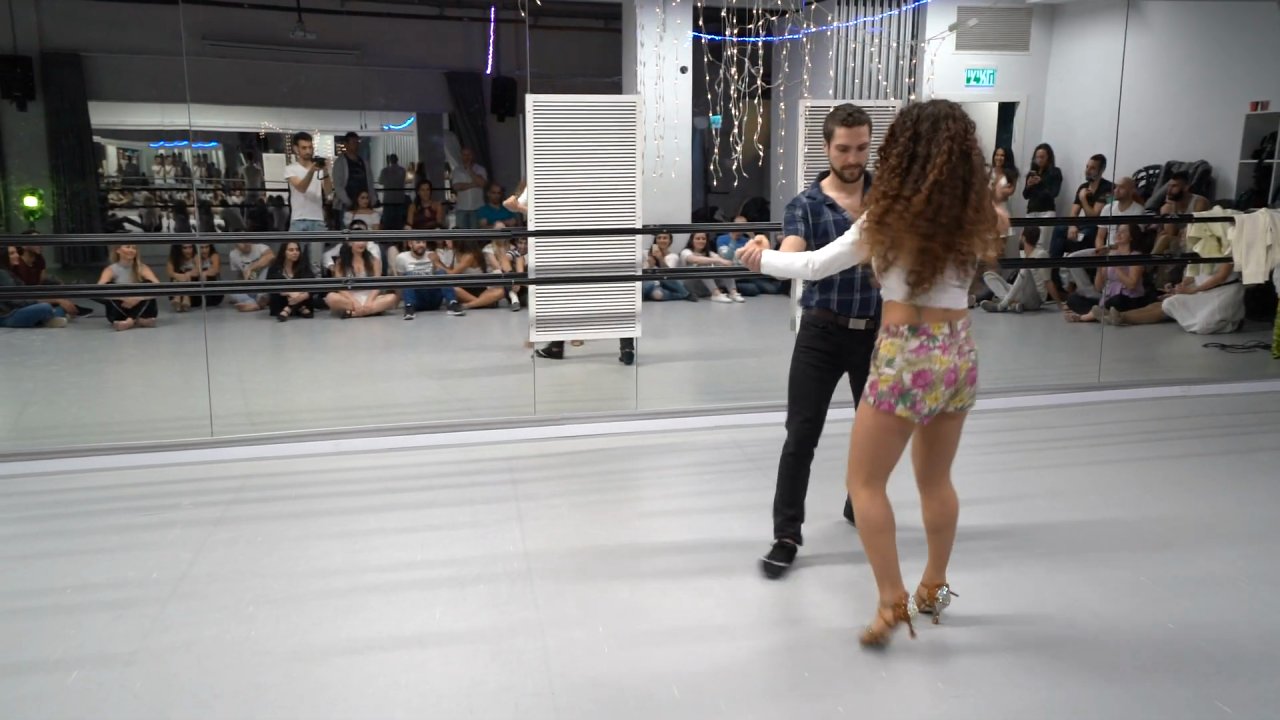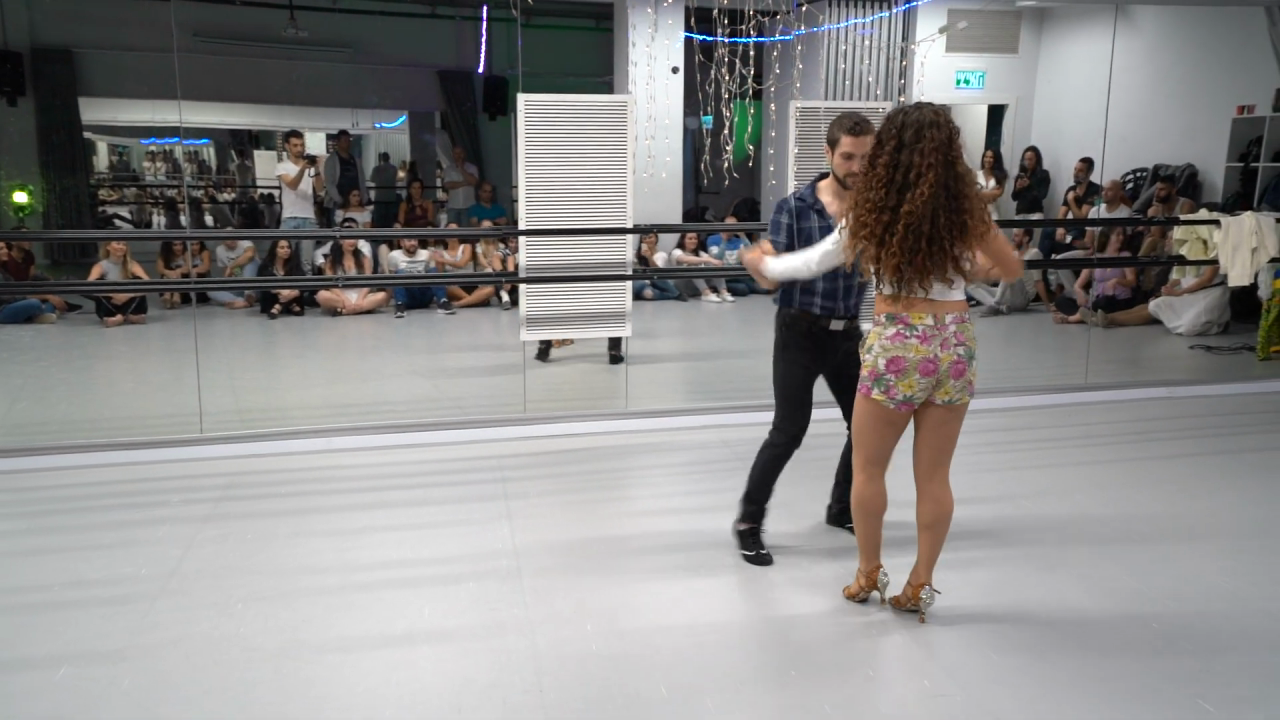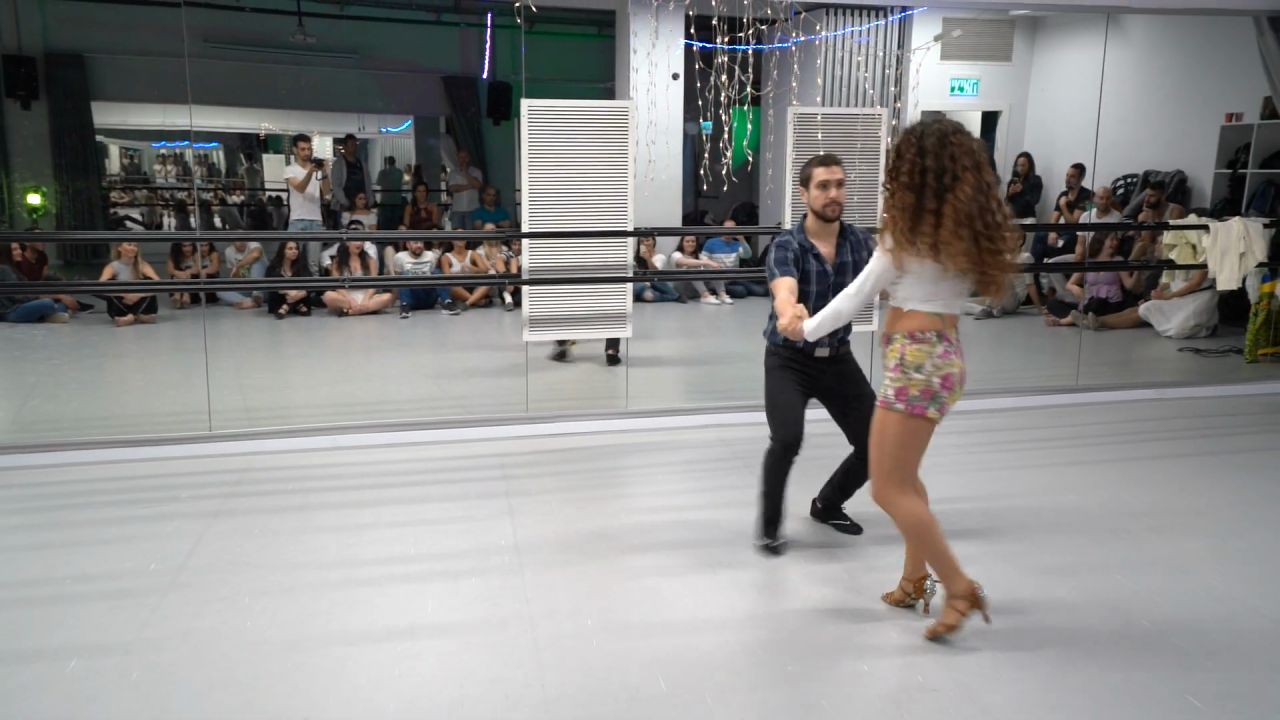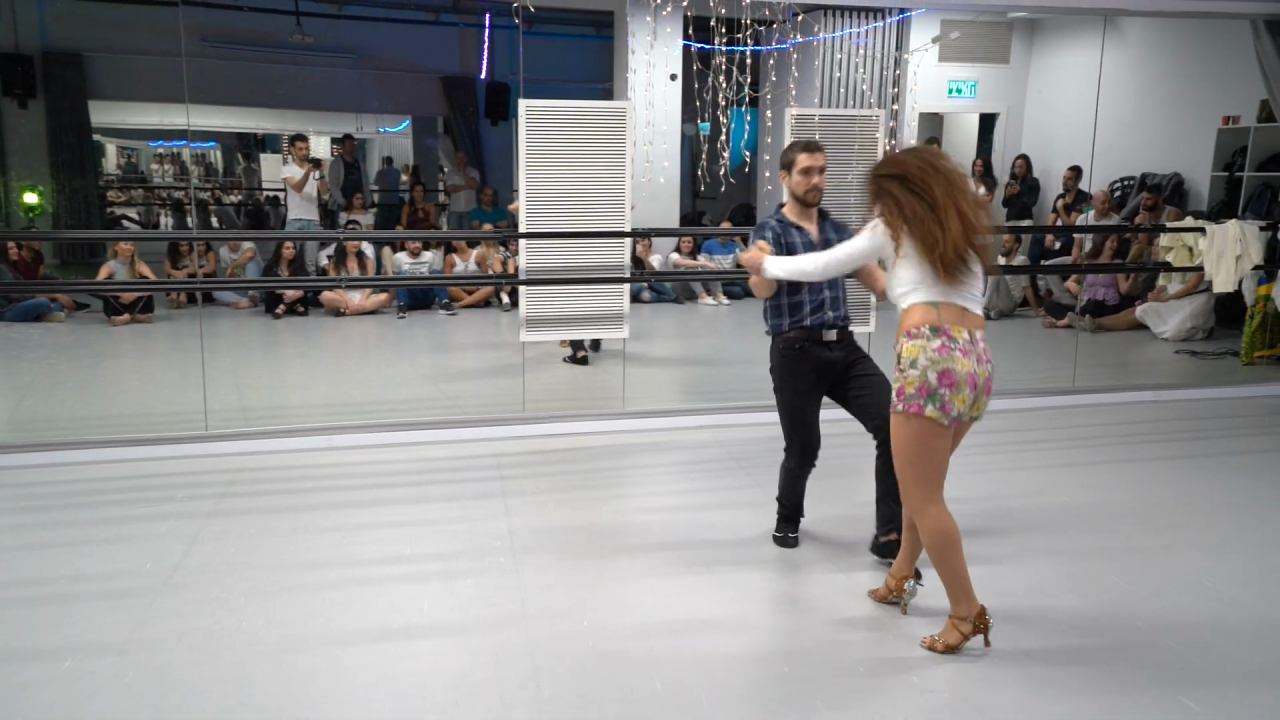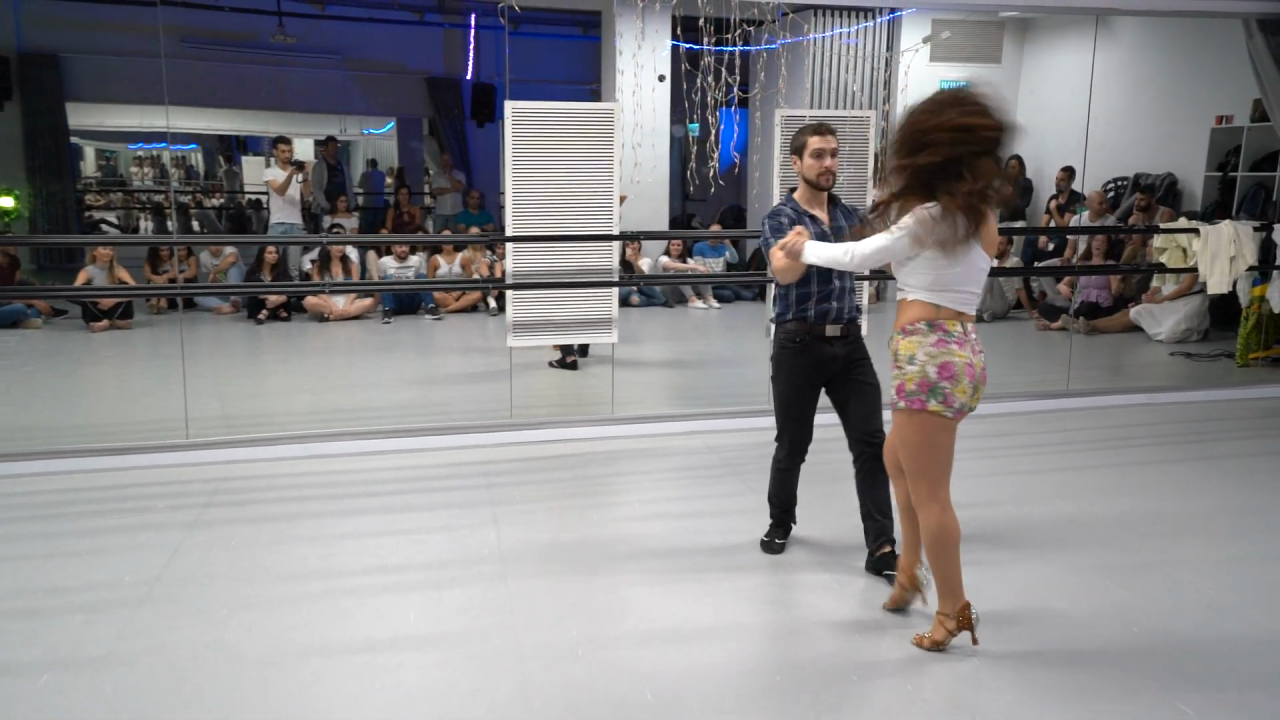
dt=0.4s
person 1, frame 1
left shoulder: (888, 218)
right shoulder: (976, 214)
left elbow: (817, 266)
right elbow: (998, 229)
left wrist: (764, 259)
left hip: (907, 358)
right hip: (960, 355)
left knee: (864, 482)
right knee: (935, 480)
left ankle: (894, 600)
right ankle: (933, 588)
person 1, frame 2
left shoulder: (873, 212)
right shoulder: (968, 212)
left elbow: (815, 260)
right elbow: (1011, 272)
left wrist: (766, 265)
left hip: (895, 348)
right hip: (953, 346)
left knee: (867, 467)
right knee: (934, 474)
left ankle: (868, 575)
right ankle: (920, 587)
person 1, frame 3
left shoulder: (912, 227)
right shoulder: (976, 225)
left elbow: (861, 293)
left wrist: (807, 327)
left hip: (919, 360)
right hip: (947, 356)
left knee: (890, 490)
right knee: (905, 479)
left ankle: (961, 591)
right ankle: (914, 579)
person 1, frame 4
left shoulder: (897, 226)
right shoulder: (966, 232)
left elbow: (828, 264)
left wrist: (769, 263)
left hip: (930, 361)
right hip: (976, 362)
left knee: (924, 498)
right knee: (921, 485)
left ankle: (967, 613)
right ankle: (901, 577)
person 1, frame 5
left shoulder: (936, 213)
right shoulder: (980, 216)
left elbow: (862, 255)
left wrist: (804, 246)
left hip: (930, 359)
right hip: (962, 353)
left knee: (926, 492)
right knee: (900, 463)
left ankle: (953, 611)
right ankle: (909, 572)
person 2, frame 1
right shoulder: (805, 205)
right elbow: (791, 260)
right wrist: (765, 255)
left hip: (878, 331)
right hip: (822, 330)
right knee: (802, 434)
left ankle: (860, 506)
right ankle: (786, 537)
person 2, frame 2
right shoulder: (793, 207)
left hip: (847, 332)
right hip: (800, 330)
right knee: (789, 431)
left ankle: (842, 508)
right ankle: (749, 521)
person 2, frame 3
left shoulder: (859, 241)
right shoulder: (785, 246)
right elbow: (785, 302)
right wrist: (790, 318)
left hip: (837, 359)
right hip: (788, 360)
left knee: (874, 445)
right knee: (786, 442)
left ankle: (827, 503)
right ankle: (770, 521)
person 2, frame 4
left shoulder: (840, 230)
right shoulder: (769, 231)
left elbow: (879, 283)
right elbow: (764, 290)
right wrist: (759, 269)
left hip: (845, 348)
right hip: (796, 351)
left knee: (894, 428)
right knee: (802, 450)
left ankle: (889, 535)
right ankle: (788, 518)
person 2, frame 5
left shoulder: (850, 215)
right shoulder: (780, 217)
right elbow: (785, 273)
right wrist: (794, 254)
left hip: (848, 341)
right hip: (799, 343)
left knee: (870, 442)
right knee: (793, 443)
left ankle: (882, 549)
right ankle: (780, 522)
